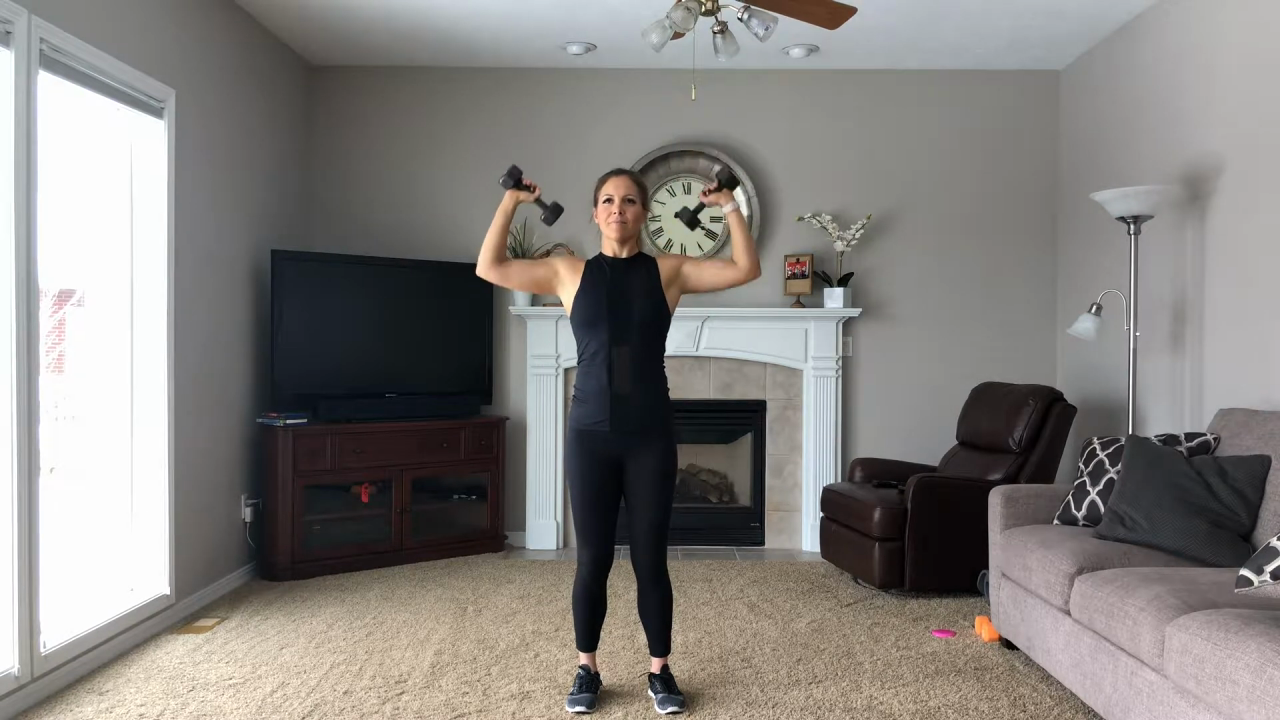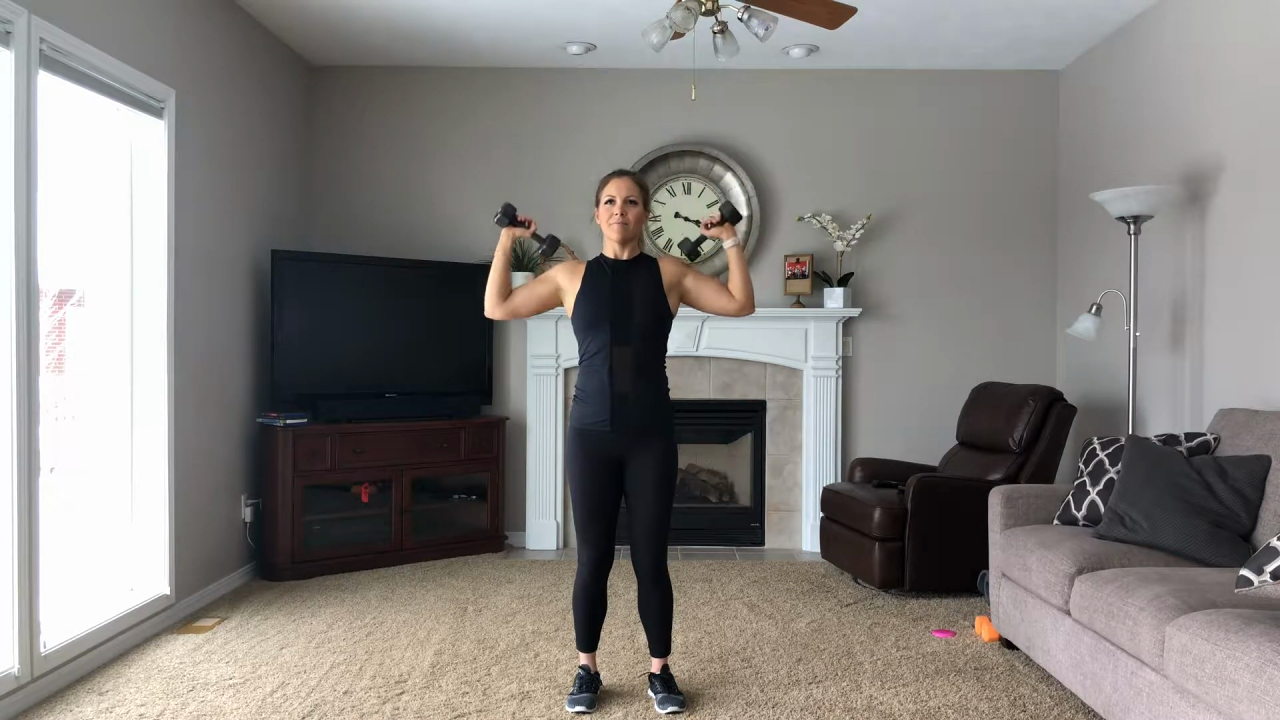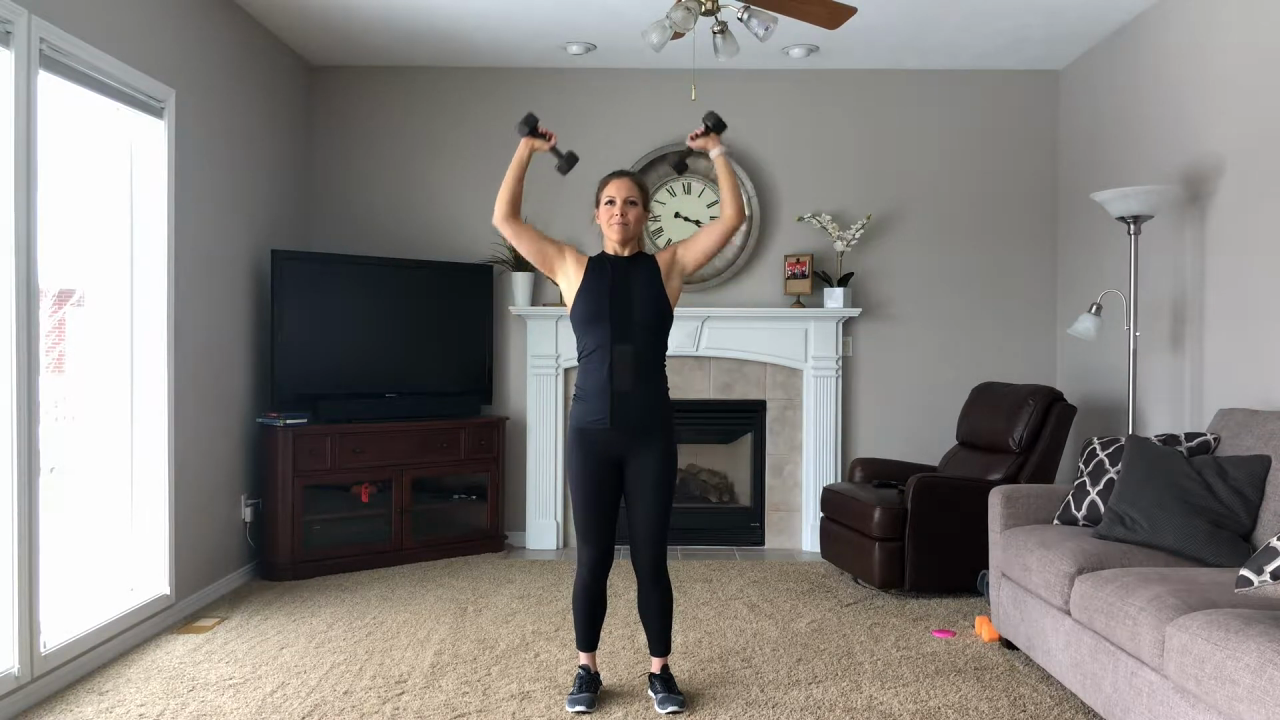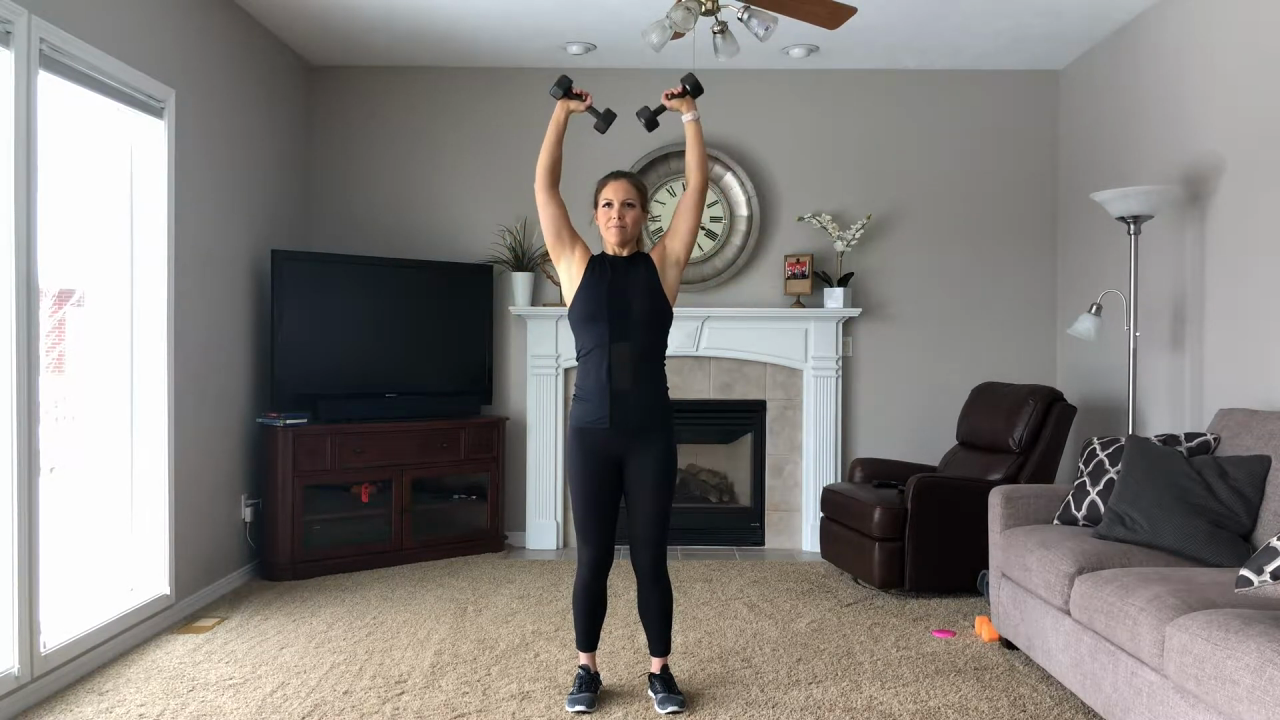
dt=0.5s
person 1, frame 1
left shoulder: (667, 270)
right shoulder: (570, 271)
left elbow: (746, 269)
right elbow: (488, 269)
left wrist: (729, 207)
right wrist: (509, 204)
left hip: (650, 435)
right hip: (590, 433)
left knee: (650, 559)
right knee: (592, 559)
left ankle: (660, 670)
right ankle: (587, 669)
person 1, frame 2
left shoulder: (669, 272)
right shoulder: (570, 274)
left elbow: (741, 303)
right elbow: (496, 308)
left wrist: (730, 240)
right wrist: (506, 240)
left hip: (651, 435)
right hip: (591, 433)
left knee: (651, 560)
right knee: (592, 559)
left ankle: (660, 670)
right ankle: (587, 669)
person 1, frame 3
left shoulder: (667, 265)
right shoulder: (573, 267)
left elbow: (732, 216)
right elbow: (505, 218)
left wrist: (715, 153)
right wrist: (527, 150)
left hip: (651, 433)
right hip: (591, 431)
left knee: (650, 558)
right knee: (593, 557)
left ankle: (660, 670)
right ankle: (587, 669)
person 1, frame 4
left shoulder: (663, 264)
right shoulder: (575, 264)
left elbow: (696, 185)
right elbow: (544, 184)
left wrist: (688, 115)
right wrist: (562, 113)
left hip: (650, 434)
right hip: (590, 433)
left knee: (650, 559)
right knee: (592, 558)
